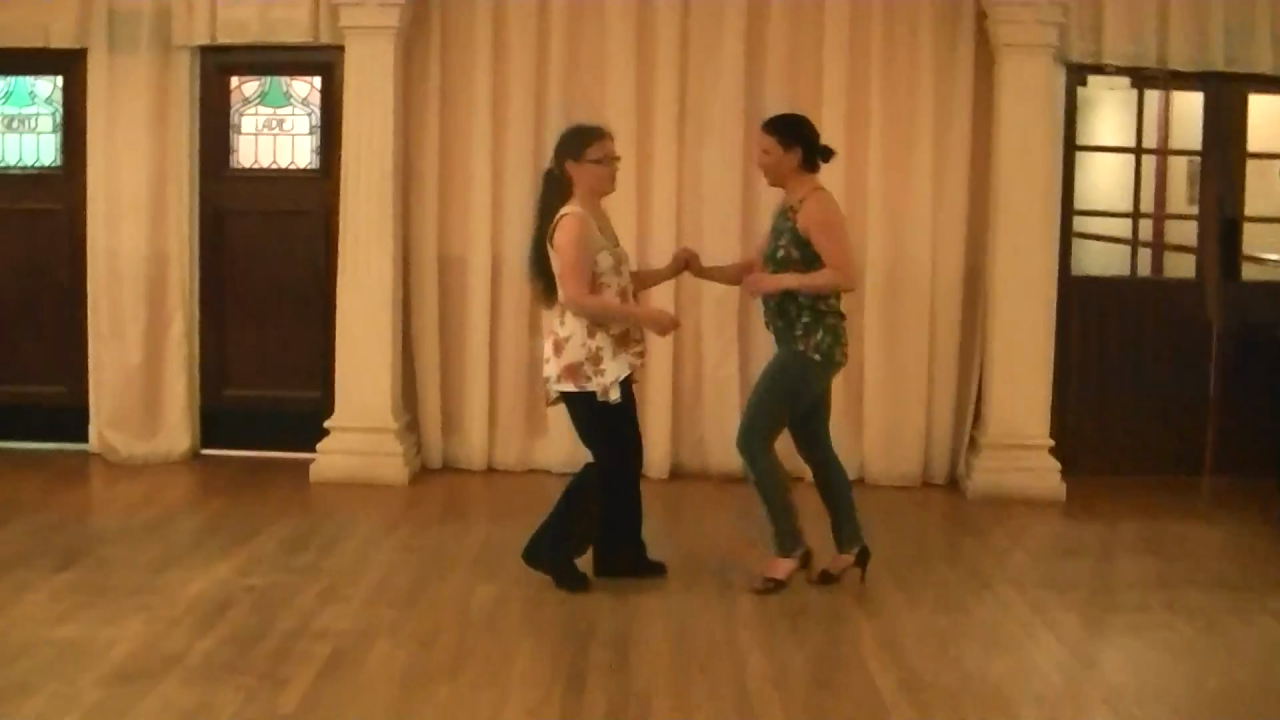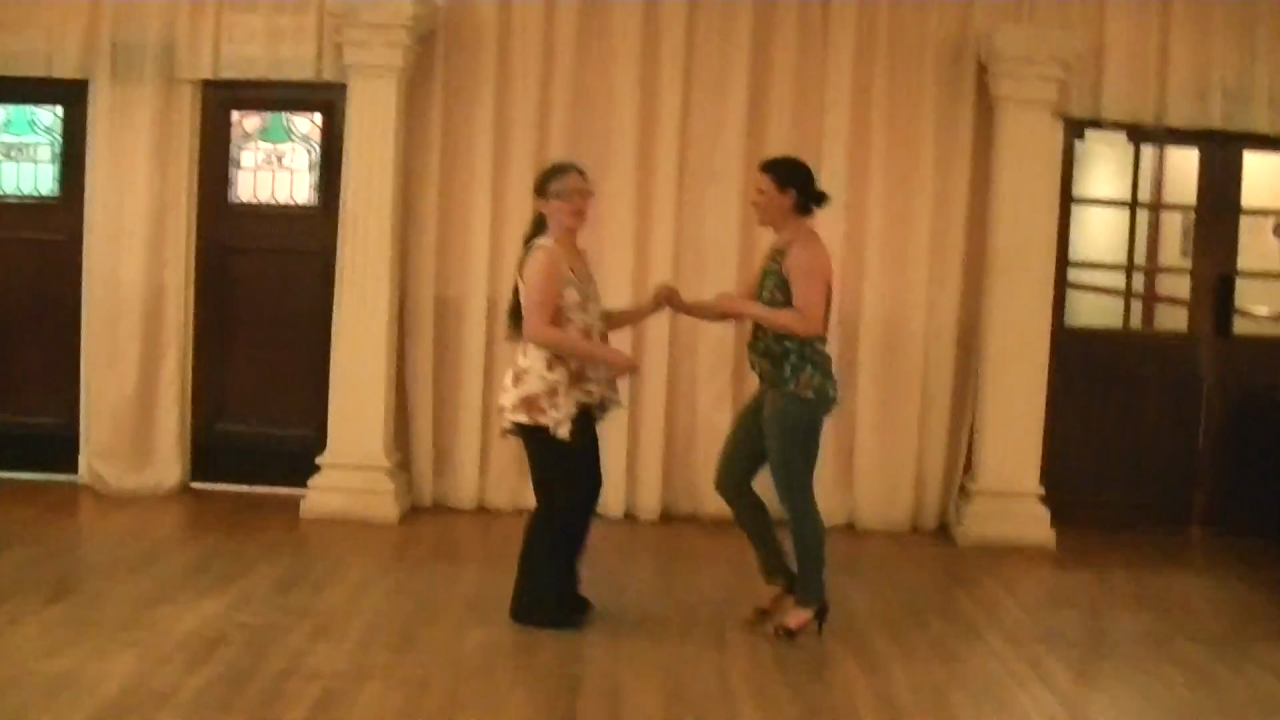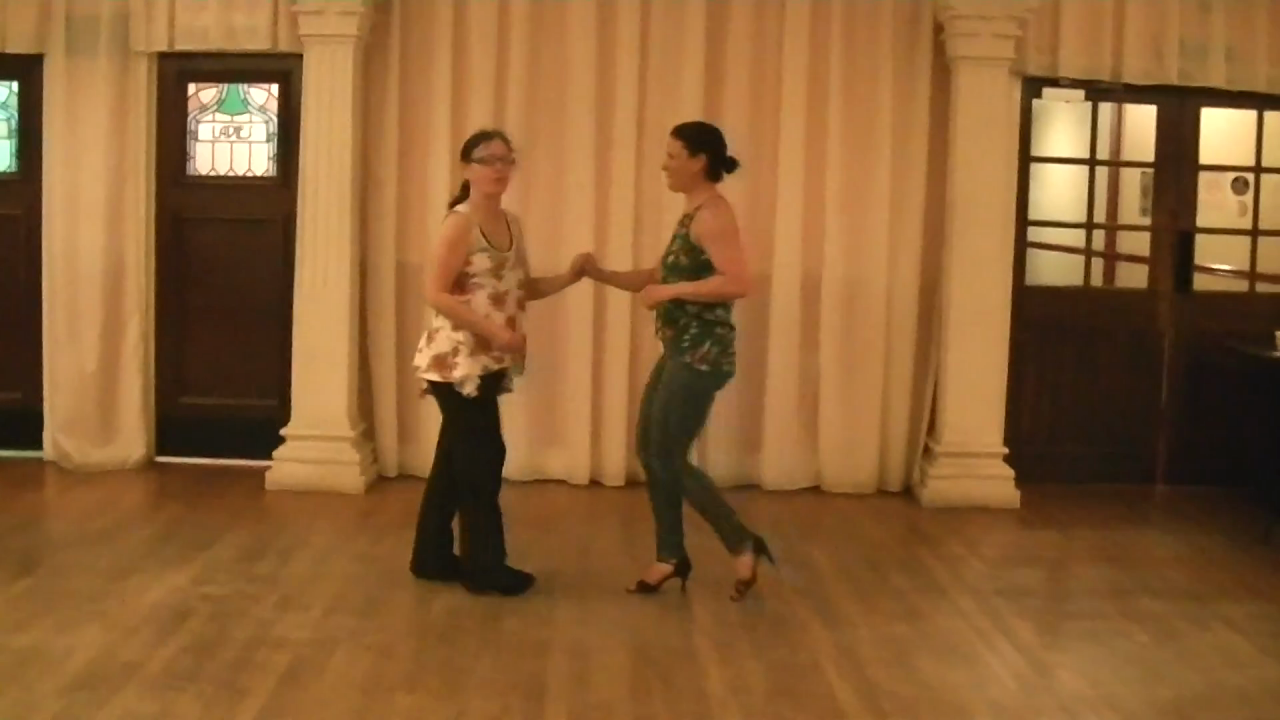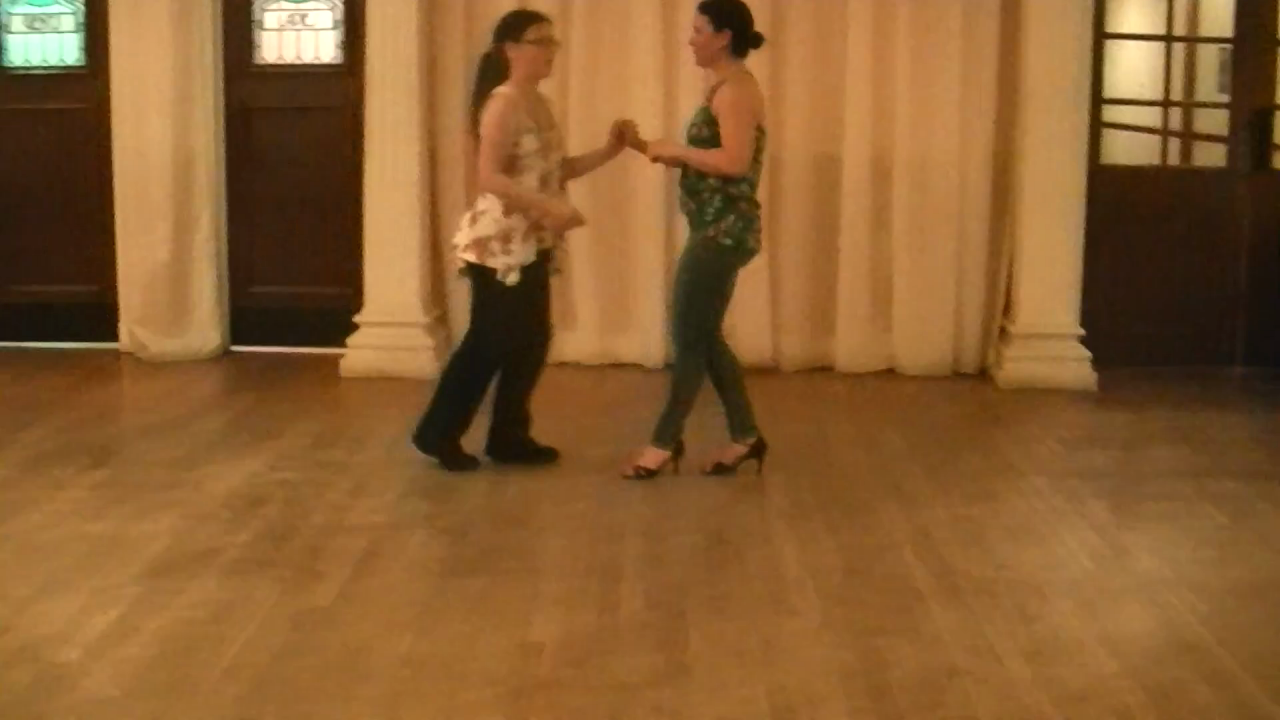
dt=0.4s
person 1, frame 1
left shoulder: (818, 206)
right shoulder: (789, 206)
left elbow: (845, 276)
right elbow: (760, 267)
left wrist: (780, 281)
right wrist: (705, 271)
left hip: (811, 346)
right hip: (800, 344)
left knee: (753, 441)
right knee: (814, 447)
left ankle: (790, 548)
right ankle: (850, 545)
person 1, frame 2
left shoulder: (806, 250)
right shoulder: (780, 249)
left elbow: (810, 323)
right elbow: (739, 306)
left wrist: (748, 307)
right wrist: (682, 306)
left hip: (800, 389)
right hip: (775, 388)
left knee: (794, 495)
right knee: (730, 481)
left ankle: (809, 600)
right ankle: (779, 577)
person 1, frame 3
left shoulder: (714, 215)
right shoulder: (695, 214)
left elbow: (738, 282)
right elbow: (662, 276)
left wrist: (670, 291)
right wrist: (603, 275)
left hip: (702, 354)
right hip: (682, 351)
left knee: (666, 456)
right knee: (654, 452)
left ankle: (742, 545)
right ankle: (672, 556)
person 1, frame 4
left shoulder: (735, 89)
right shoulder: (727, 88)
left elbow: (733, 162)
left wrist: (674, 149)
right wrist: (647, 147)
left hip: (722, 231)
right hip: (714, 230)
left knee: (687, 336)
right knee: (704, 335)
left ankle: (666, 441)
right ankle: (745, 435)
person 2, frame 1
left shoulder: (596, 218)
right shoulder: (572, 223)
right elbow: (578, 299)
left wrist: (666, 272)
right wrist: (645, 315)
left hip: (607, 359)
right hip: (584, 362)
left knee: (624, 456)
right knee: (611, 459)
left ankle: (621, 553)
right ankle: (550, 550)
person 2, frame 2
left shoulder: (576, 256)
right shoulder: (543, 256)
right elbow: (538, 329)
left wrist: (645, 309)
right wrist: (604, 355)
left hip: (575, 395)
right hip: (543, 395)
left knee: (581, 489)
right knee: (558, 496)
left ankle: (554, 587)
right ankle: (540, 602)
person 2, frame 3
left shoulder: (511, 222)
right shoulder: (459, 224)
left elbow: (520, 287)
right elbow: (436, 293)
left wrist: (566, 278)
right wrist: (489, 328)
left hip: (489, 361)
right hip: (456, 358)
left knee: (460, 454)
right knee: (484, 455)
left ankle: (432, 554)
right ankle: (486, 564)
person 2, frame 4
left shoulder: (540, 104)
right shoulder: (502, 104)
left elbow: (555, 169)
right elbow: (490, 177)
left wrist: (608, 151)
right wrist: (551, 206)
left hip: (532, 243)
right hip: (499, 241)
left knee: (532, 339)
right knee: (489, 340)
left ankle: (508, 435)
right ankle: (438, 433)
